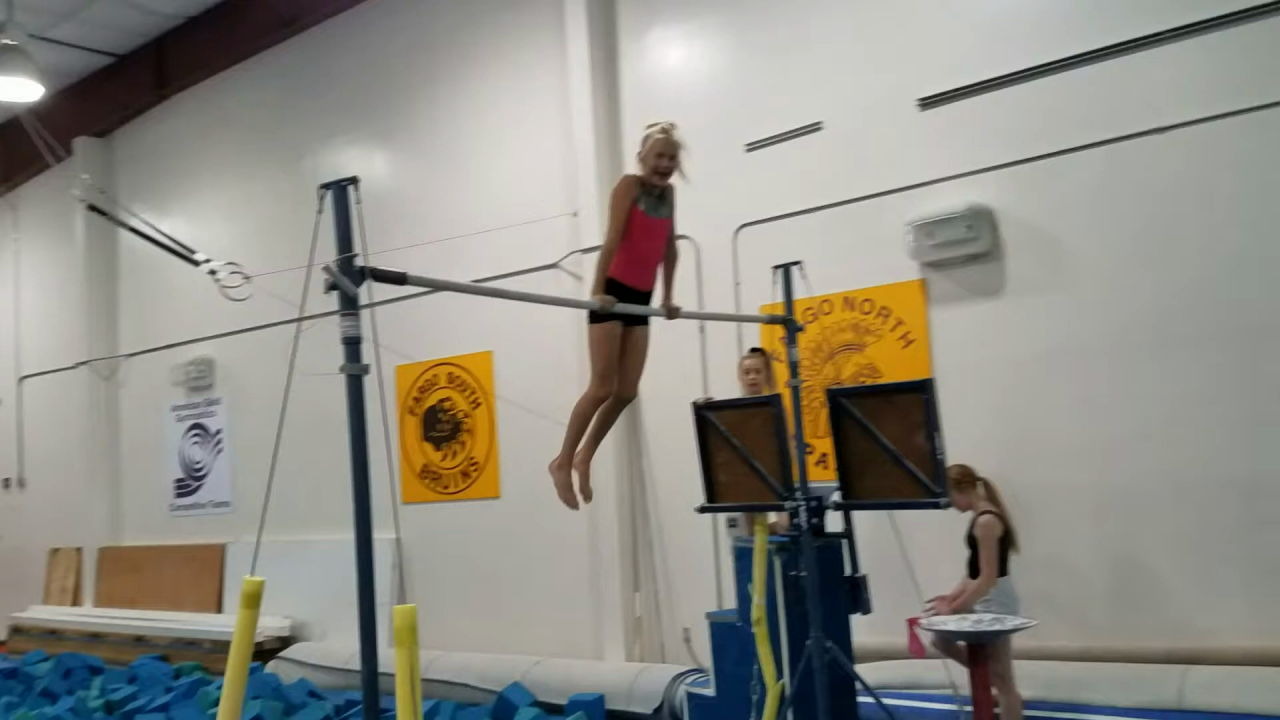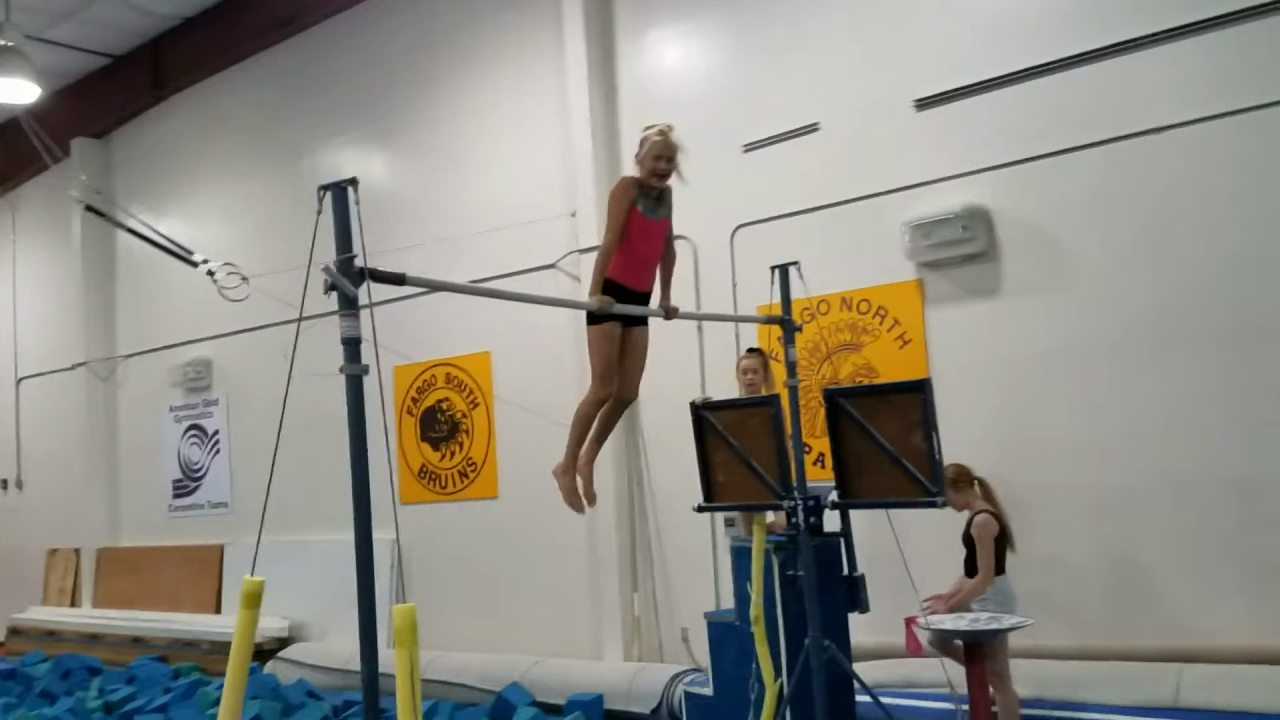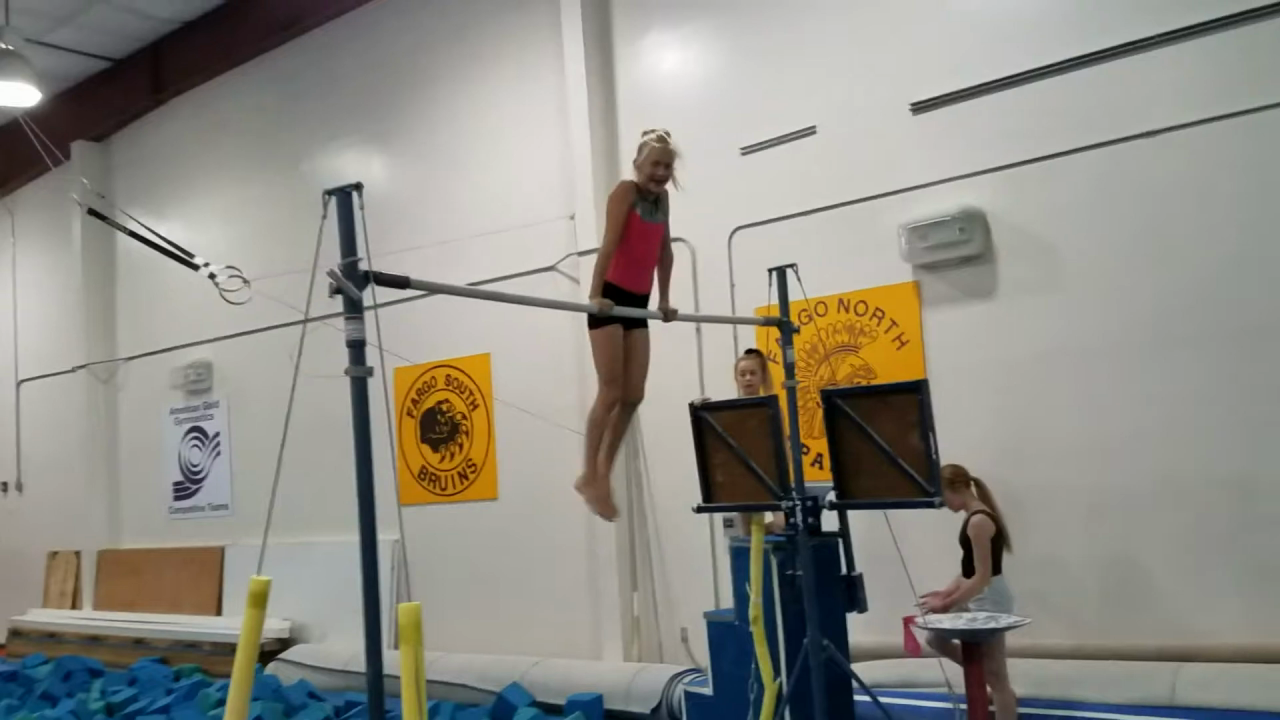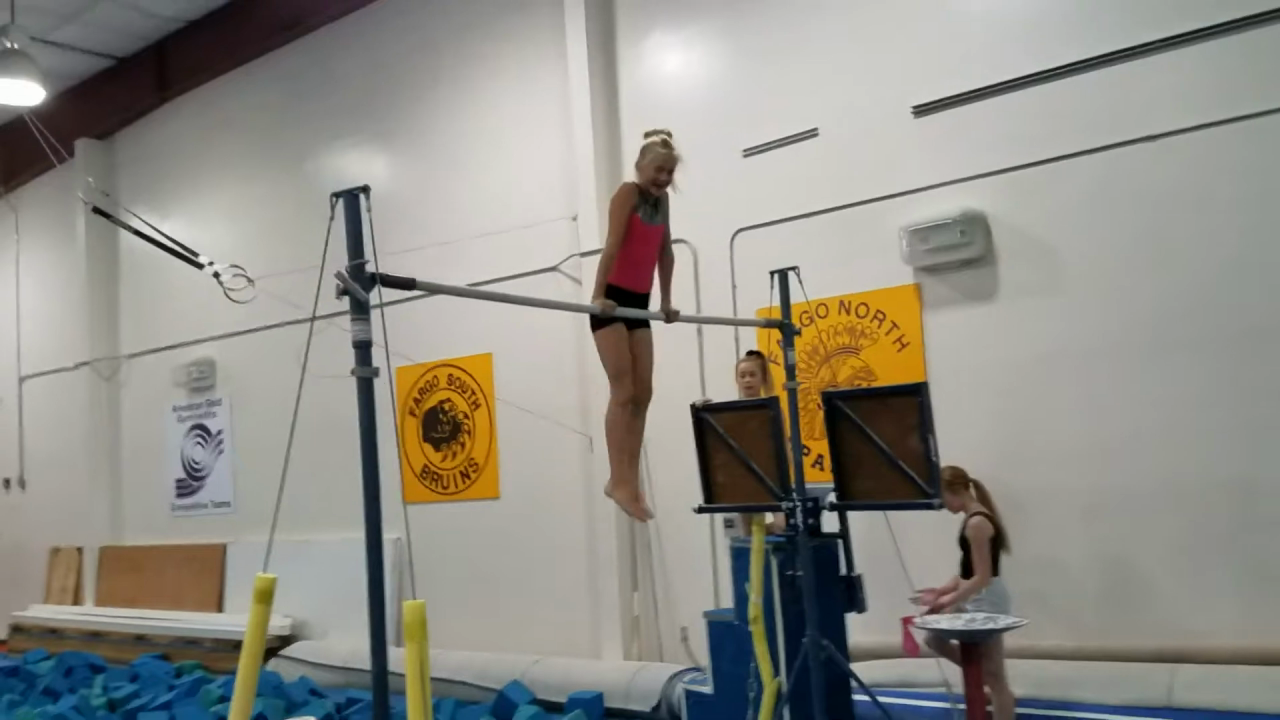
dt=0.1s
person 1, frame 1
left shoulder: (668, 193)
right shoulder: (629, 186)
left elbow: (669, 248)
right elbow: (612, 239)
left wrist: (667, 297)
right wrist: (597, 290)
left hip: (640, 299)
right hip: (614, 294)
left knee: (626, 392)
right knee: (603, 388)
left ankle: (583, 458)
right ankle: (563, 463)
person 1, frame 2
left shoulder: (665, 194)
right shoulder: (627, 187)
left elbow: (667, 249)
right elbow: (610, 241)
left wrist: (665, 298)
right wrist: (595, 291)
left hip: (639, 300)
right hip: (613, 295)
left knee: (627, 393)
right knee: (603, 390)
left ankle: (587, 463)
right ankle: (567, 467)
person 1, frame 3
left shoulder: (662, 198)
right shoulder: (625, 191)
left elbow: (664, 252)
right elbow: (609, 245)
left wrist: (664, 301)
right wrist: (595, 295)
left hip: (638, 303)
right hip: (612, 300)
left knee: (632, 396)
right knee: (611, 393)
left ankle: (602, 475)
right ankle: (590, 478)
person 1, frame 4
left shoulder: (662, 200)
right shoulder: (628, 193)
left elbow: (665, 253)
right elbow: (612, 246)
left wrist: (666, 302)
right wrist: (598, 296)
left hip: (639, 302)
right hip: (613, 301)
left knee: (642, 394)
right knee: (623, 392)
left ankle: (629, 479)
right ankle: (620, 481)
person 2, frame 1
left shoulder: (986, 521)
right shoulder: (981, 517)
left elbow: (988, 578)
left wrist: (954, 608)
right wrist: (953, 596)
left hip: (995, 600)
right hip: (980, 598)
left knee: (1002, 678)
right knee: (941, 641)
right ankle: (996, 685)
person 2, frame 2
left shoulder: (983, 520)
right shoulder: (978, 516)
left elbow: (985, 576)
left wrist: (951, 607)
right wrist: (949, 595)
left hip: (992, 599)
right hip: (978, 596)
left knee: (999, 676)
right knee: (938, 639)
right ankle: (992, 683)
person 2, frame 3
left shoulder: (979, 521)
right shoulder: (974, 517)
left elbow: (983, 577)
left wrist: (947, 604)
right wrist: (945, 594)
left hip: (988, 599)
right hip: (974, 596)
left knee: (996, 676)
right knee: (937, 639)
right ankle: (993, 686)
person 2, frame 4
left shoulder: (977, 523)
right shoulder: (973, 518)
left elbow: (983, 577)
left wrist: (945, 603)
right wrist: (942, 592)
left hip: (986, 600)
right hip: (971, 597)
left knee: (994, 676)
right knee: (935, 639)
right ankle: (990, 686)
